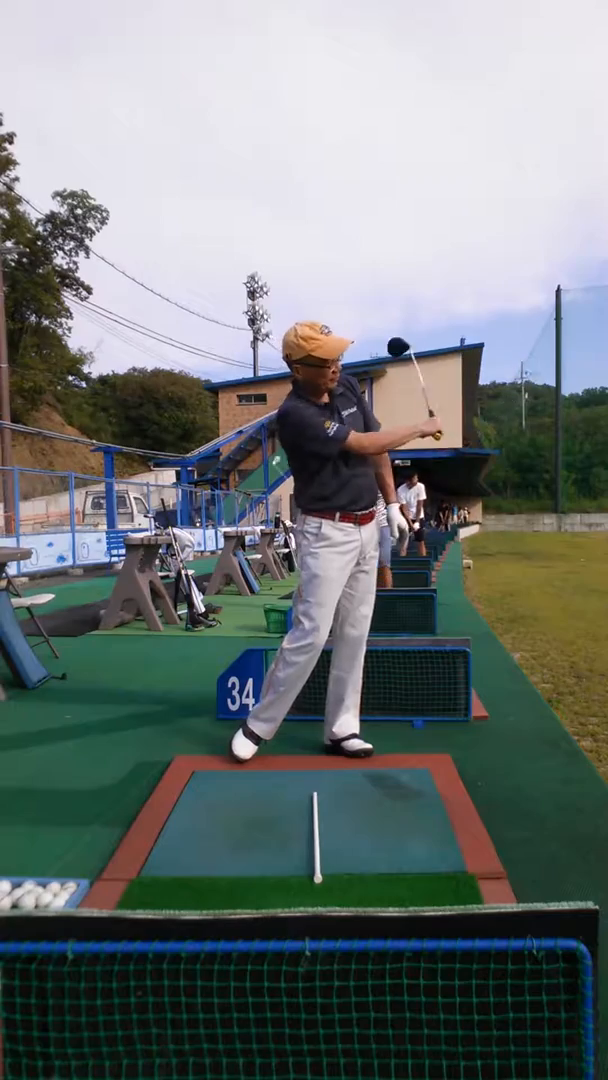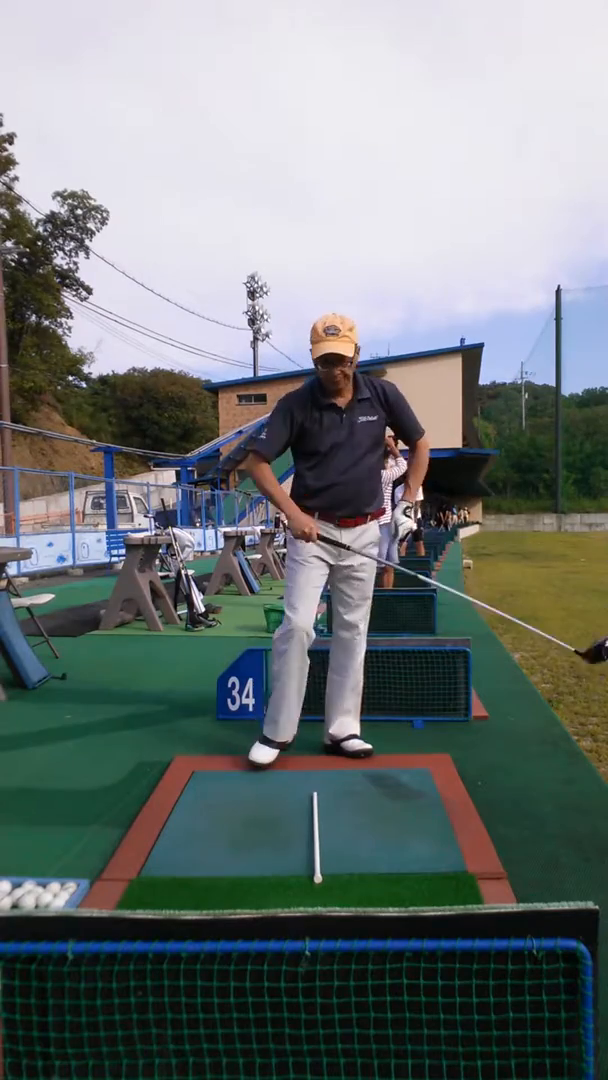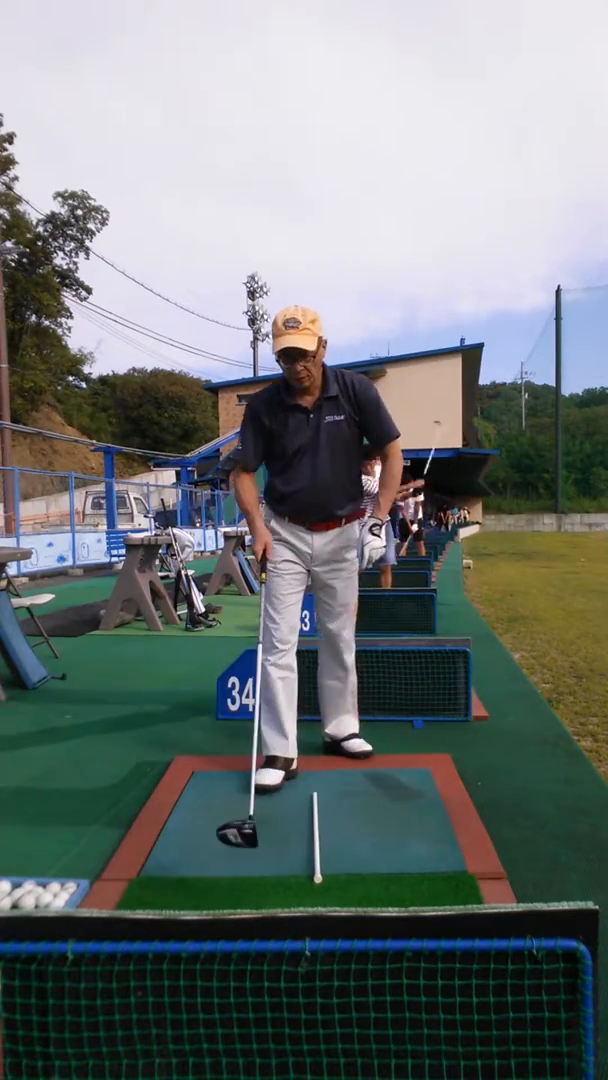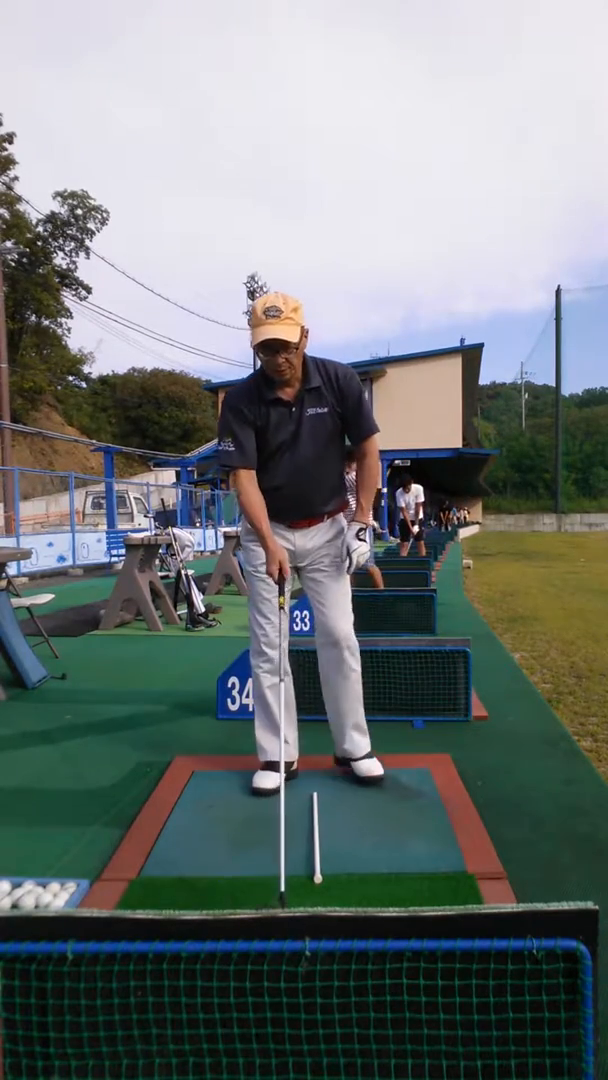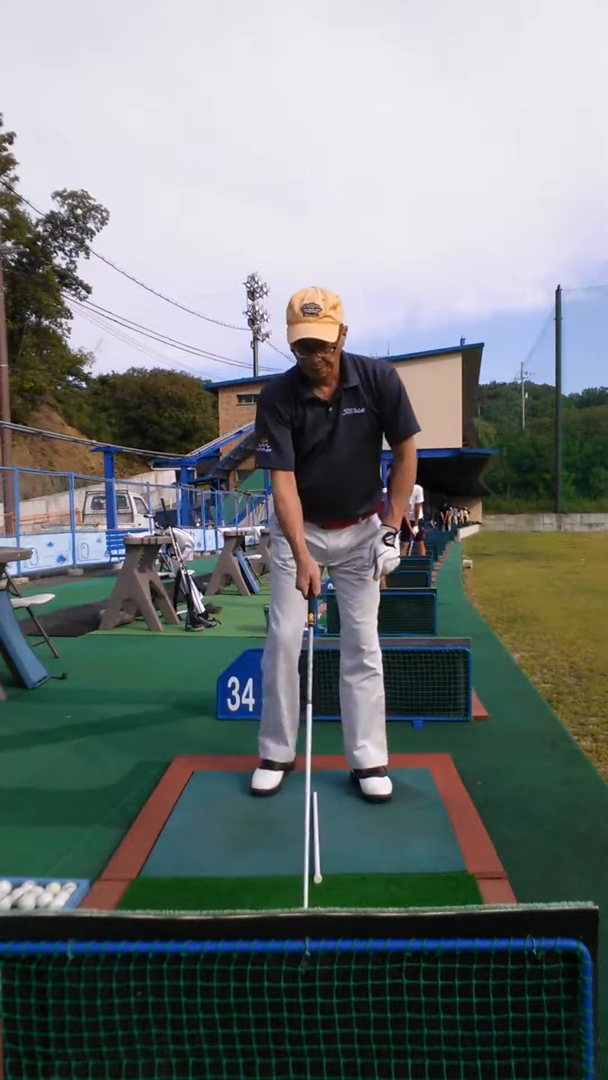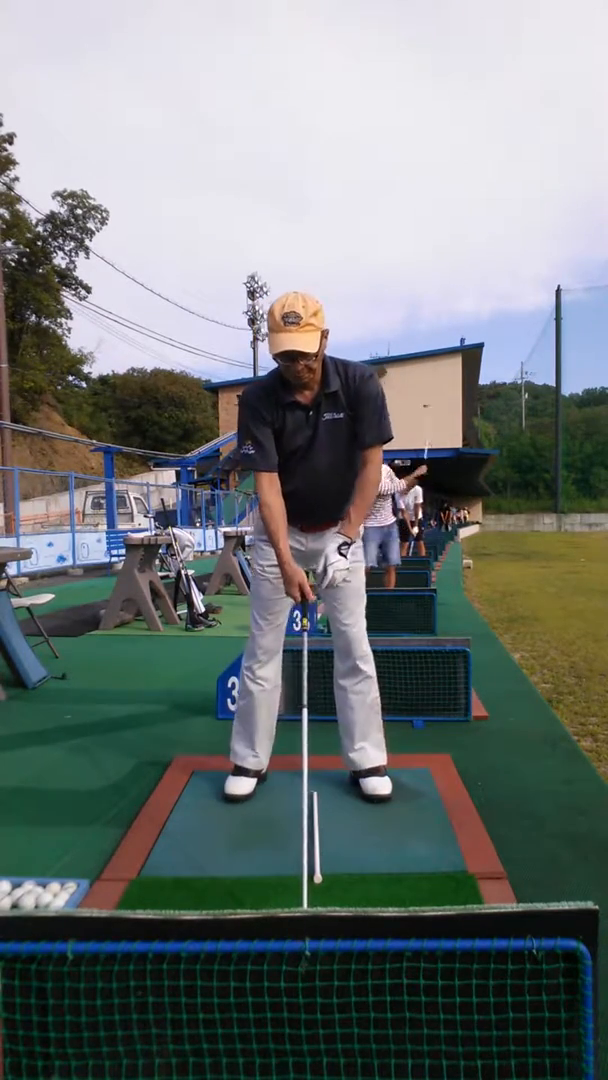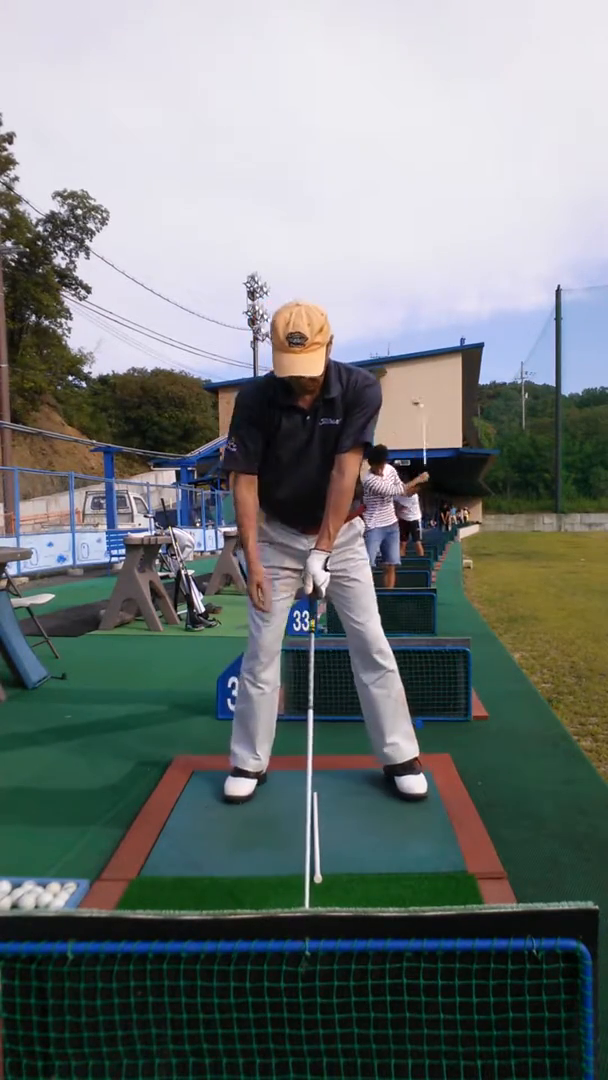
dt=0.5s
person 1, frame 1
left shoulder: (348, 388)
right shoulder: (295, 414)
left elbow: (374, 440)
right elbow: (360, 445)
left wrist: (392, 503)
right wrist: (421, 428)
left hip: (367, 528)
right hip: (327, 533)
left knee: (355, 633)
right knee: (311, 634)
left ankle: (342, 728)
right ankle: (258, 726)
person 1, frame 2
left shoulder: (383, 394)
right shoulder: (296, 404)
left elbow: (419, 444)
right elbow: (257, 463)
left wrist: (408, 502)
right wrist: (291, 511)
left hip: (363, 533)
right hip: (311, 531)
left knee: (352, 631)
right knee: (296, 628)
left ankle: (341, 729)
right ankle: (276, 732)
person 1, frame 3
left shoulder: (357, 389)
right shoulder: (262, 405)
left elbow: (392, 454)
right elbow: (244, 473)
left wrist: (378, 521)
right wrist: (257, 527)
left hip: (342, 534)
right hip: (284, 534)
left knee: (339, 638)
right knee: (279, 642)
left ankle: (340, 728)
right ankle: (279, 752)
person 1, frame 4
left shoulder: (340, 381)
right shoulder: (240, 399)
left elbow: (368, 452)
right elbow: (243, 478)
left wrist: (361, 524)
right wrist: (270, 545)
left hip: (327, 530)
right hip: (267, 533)
left knee: (339, 637)
right knee: (268, 646)
left ankle: (352, 745)
right ankle: (278, 755)
person 1, frame 5
left shoulder: (379, 379)
right shoulder: (276, 396)
left elbow: (405, 453)
right elbow: (282, 481)
left wrist: (391, 529)
right wrist: (302, 557)
left hip: (360, 530)
right hip: (298, 529)
left knee: (362, 644)
right knee: (283, 639)
left ankle: (368, 760)
right ankle: (275, 753)
person 1, frame 6
left shoulder: (359, 383)
right shoulder: (258, 398)
left elbow: (370, 465)
right elbow: (267, 483)
left wrist: (347, 539)
right wrist: (285, 561)
left hip: (339, 531)
right hip: (279, 532)
left knee: (353, 644)
right knee: (263, 645)
left ankle: (367, 759)
right ankle: (249, 760)
person 1, frame 7
left shoulder: (361, 389)
right shoulder: (254, 399)
left elbow: (345, 471)
right elbow: (244, 481)
left wrist: (323, 549)
right wrist: (252, 558)
left hip: (342, 532)
right hip: (276, 535)
left knee: (370, 641)
right knee: (261, 648)
left ankle: (400, 756)
right ankle: (249, 762)
